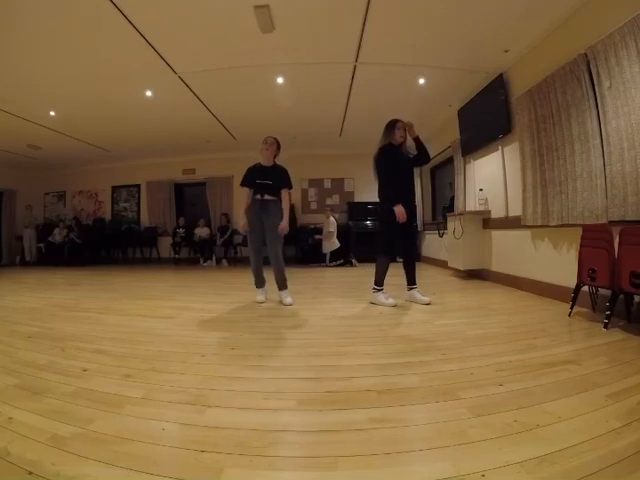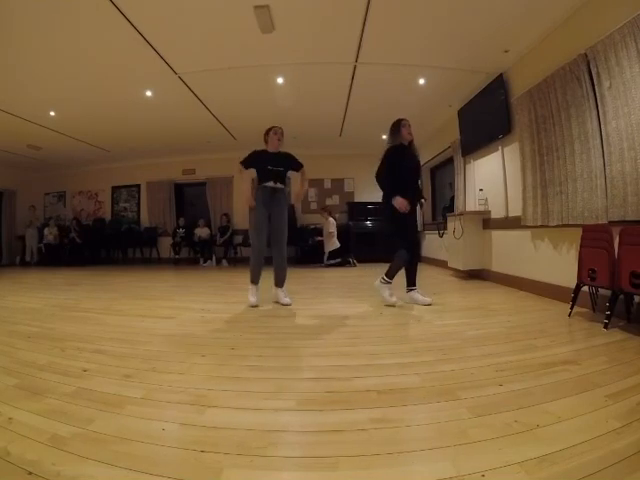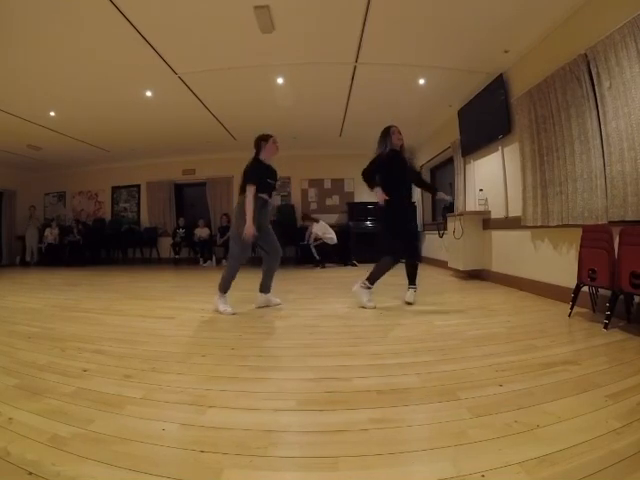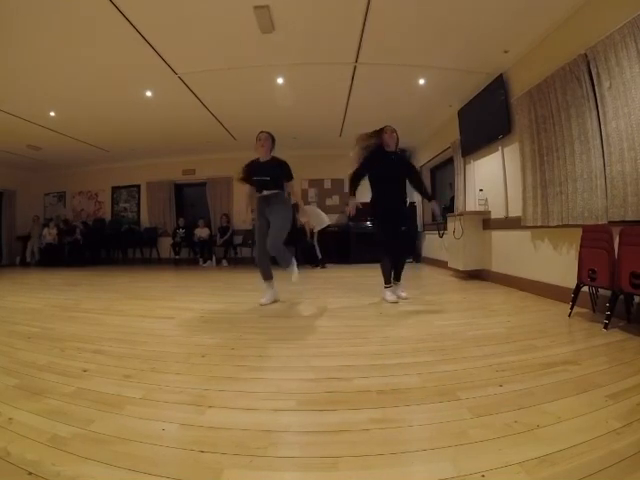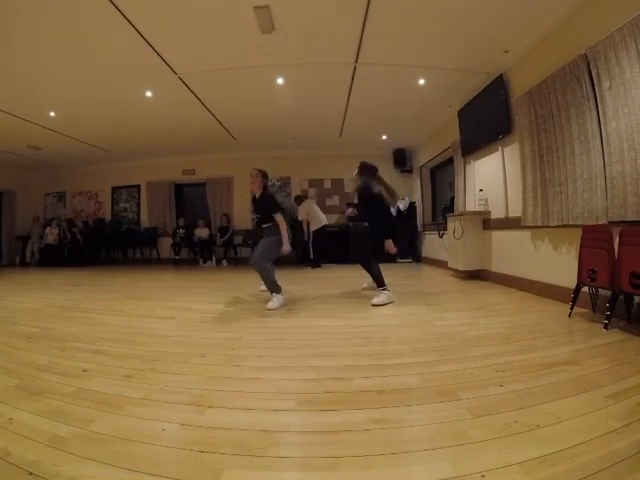
dt=1s
person 1, frame 1
left shoulder: (404, 155)
right shoulder: (385, 152)
left elbow: (425, 158)
right elbow: (385, 181)
left wrist: (415, 136)
right wrist: (395, 204)
left hip: (408, 206)
right hip: (391, 207)
left knee: (410, 248)
right knee: (387, 247)
left ankle: (412, 289)
right ankle: (377, 291)
person 1, frame 2
left shoulder: (411, 154)
right shoulder: (394, 151)
right elbow: (381, 176)
left wrist: (419, 197)
right wrist: (393, 197)
left hip: (409, 207)
right hip: (396, 207)
left knee: (413, 247)
right knee: (407, 245)
left ankle: (411, 290)
right ankle: (385, 281)
person 1, frame 3
left shoulder: (403, 160)
right shoulder: (387, 157)
left elbow: (417, 179)
right elbow: (366, 173)
left wrist: (436, 192)
right wrist: (376, 187)
left hip: (404, 211)
right hip: (394, 211)
left knee: (411, 250)
right knee: (395, 252)
left ankle: (411, 289)
right ankle: (364, 287)
person 1, frame 4
left shoulder: (403, 159)
right shoulder: (374, 157)
left elbow: (416, 180)
right elbow: (356, 175)
left wrist: (430, 199)
right wrist: (352, 196)
left hip: (400, 209)
right hip: (380, 209)
left knee: (400, 247)
right knee: (387, 247)
left ankle: (397, 284)
right ankle: (388, 288)
person 1, frame 5
left shoulder: (368, 191)
right shoulder: (364, 189)
left elbow: (382, 214)
left wrist: (388, 238)
right wrist: (355, 211)
left hip: (382, 230)
right hip: (377, 229)
left knee: (368, 256)
right knee: (364, 254)
left ankle: (385, 292)
right ankle: (376, 282)
person 2, frame 1
left shoulder: (281, 171)
right shoulder: (252, 170)
left elbow: (285, 197)
right elbow: (246, 195)
left wrist: (285, 219)
right wrist: (243, 217)
left hip: (273, 210)
right hip: (255, 210)
left knee: (275, 251)
right knee: (255, 251)
left ankle: (283, 290)
right ankle: (260, 288)
person 2, frame 2
left shoulder: (287, 157)
right shoulder: (258, 155)
left elbow: (302, 171)
right elbow: (241, 170)
left wrist: (302, 189)
right wrist: (247, 189)
left hip: (280, 200)
right hip: (261, 199)
left knee: (280, 247)
right knee: (258, 244)
left ankle: (279, 289)
right ankle: (254, 287)
person 2, frame 3
left shoulder: (272, 170)
right shoulder: (255, 165)
right elbow: (249, 194)
right wrist: (249, 222)
left hip: (261, 214)
right hip: (249, 213)
left knee: (275, 253)
right knee: (239, 255)
left ankle: (264, 295)
right ankle: (221, 297)
person 2, frame 4
left shoulder: (280, 164)
right shoulder: (250, 167)
left elbow: (291, 188)
right wrist: (247, 211)
left hip: (280, 204)
right hip: (262, 206)
left knee: (273, 246)
right knee: (261, 251)
left ankle: (290, 261)
right ankle: (271, 290)
person 2, frame 5
left shoulder: (268, 198)
right shoulder: (255, 198)
left elbow: (281, 220)
left wrist: (286, 242)
left hip: (277, 233)
right hip: (267, 233)
left knee: (259, 260)
right knee: (256, 260)
left ankle: (278, 295)
right ankle: (271, 283)
